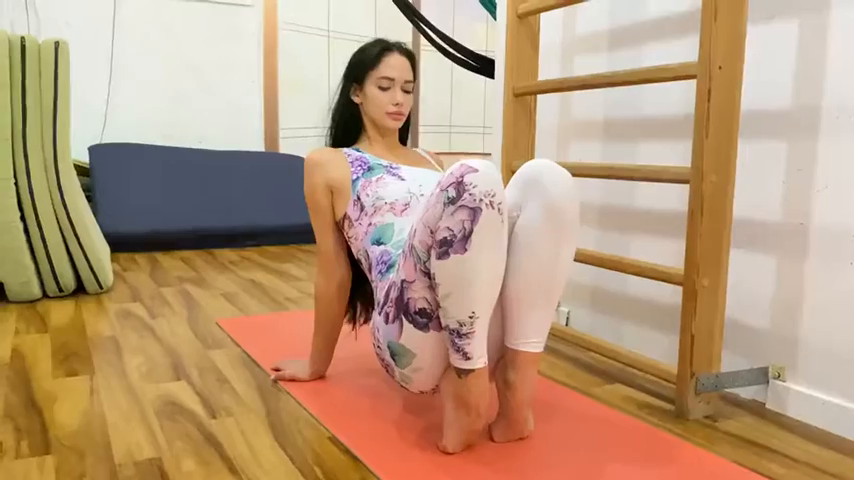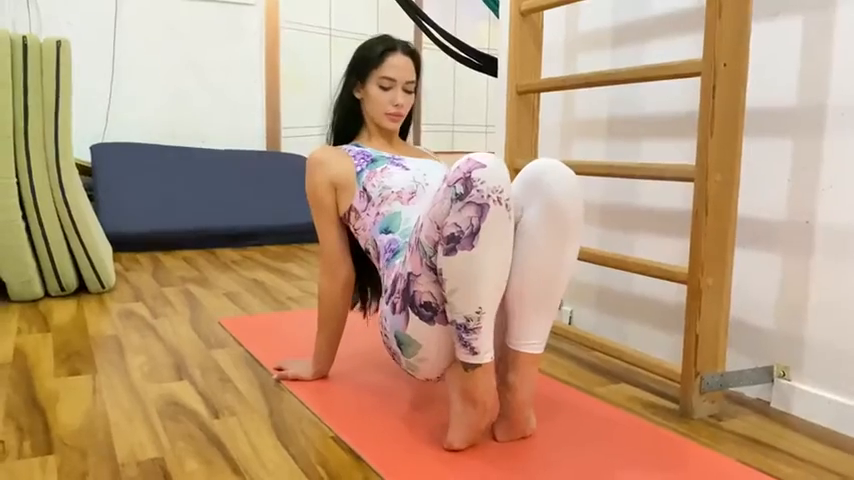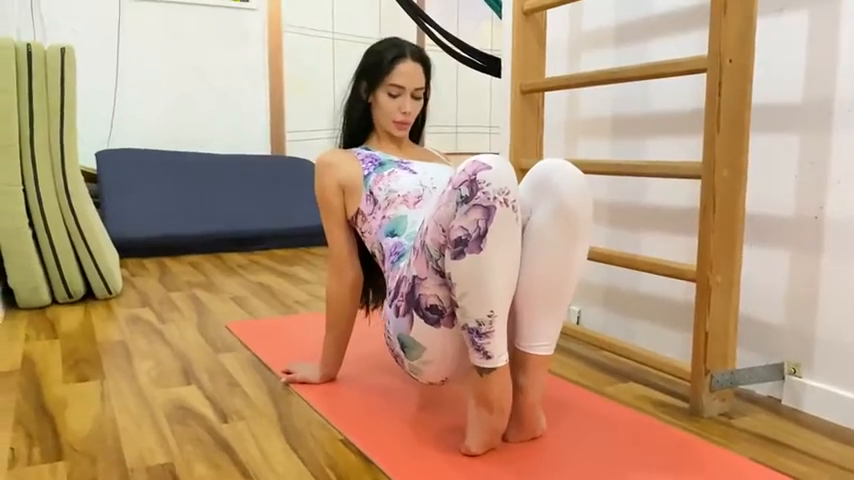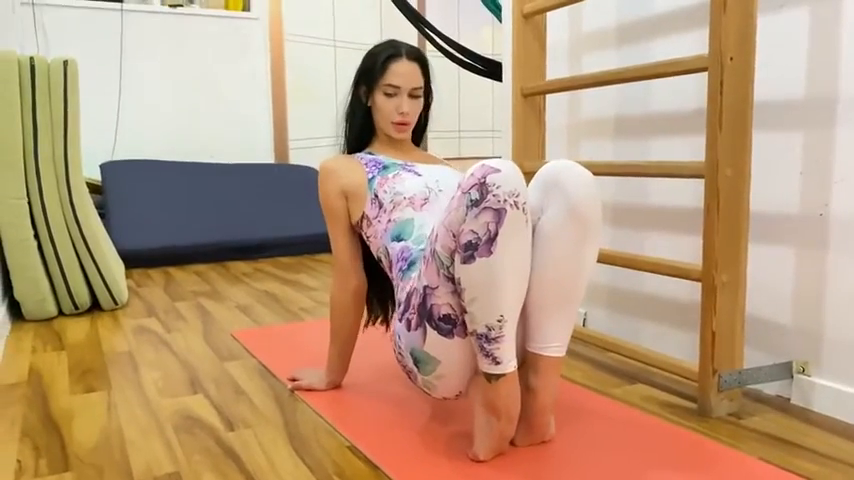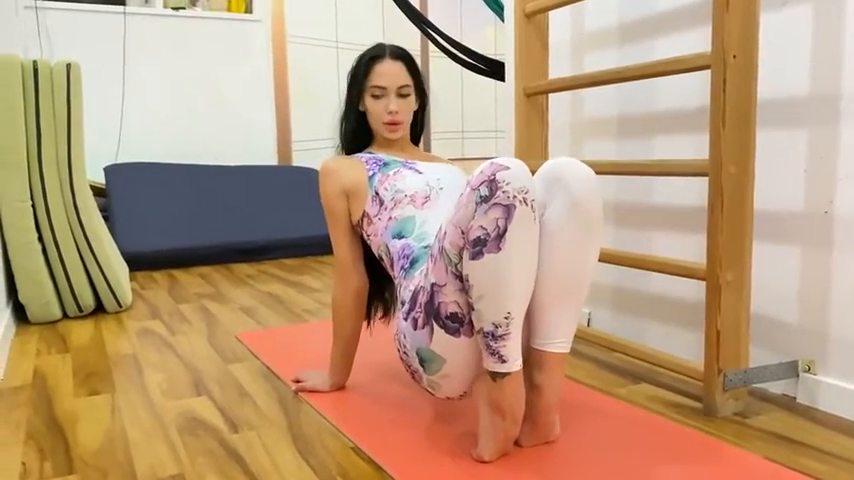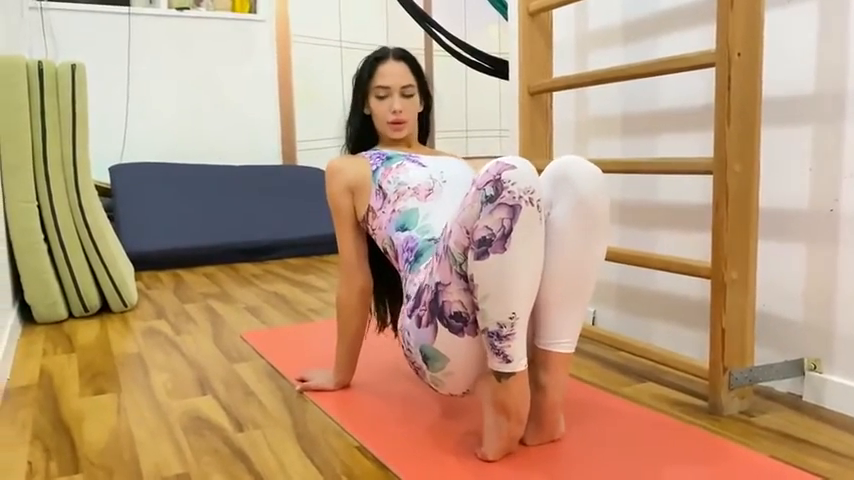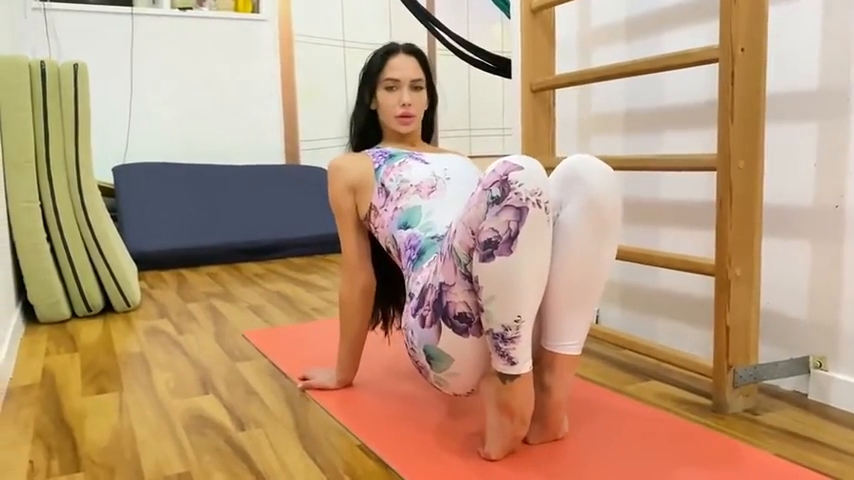
dt=0.5s
person 1, frame 1
left shoulder: (428, 161)
right shoulder: (327, 165)
right elbow: (334, 273)
left hip: (473, 321)
right hip: (416, 340)
left knee: (544, 177)
right knee: (473, 177)
left ankle: (516, 384)
right ankle: (465, 382)
person 1, frame 2
left shoulder: (427, 157)
right shoulder: (329, 164)
right elbow: (337, 270)
left hip: (479, 310)
right hip: (420, 328)
left knee: (549, 177)
right knee: (480, 172)
left ankle: (515, 384)
right ankle: (472, 375)
person 1, frame 3
left shoulder: (437, 160)
right shoulder: (338, 166)
right elbow: (345, 272)
left hip: (485, 303)
right hip: (425, 328)
left knee: (557, 177)
right knee: (486, 172)
left ankle: (525, 387)
right ankle: (488, 380)
person 1, frame 4
left shoulder: (442, 164)
right shoulder: (341, 172)
right elbow: (350, 279)
left hip: (497, 317)
right hip: (436, 338)
left knee: (565, 180)
right knee: (495, 179)
left ankle: (537, 391)
right ankle: (495, 390)
person 1, frame 5
left shoulder: (444, 165)
right shoulder: (342, 173)
right elbow: (351, 280)
left hip: (503, 316)
right hip: (439, 333)
left knee: (567, 175)
right knee: (503, 175)
left ankle: (541, 388)
right ankle: (500, 389)
person 1, frame 6
left shoulder: (454, 163)
right shoulder: (348, 171)
right elbow: (356, 278)
right wrist: (341, 374)
left hip: (509, 315)
right hip: (442, 324)
left knee: (574, 174)
right knee: (509, 175)
left ankle: (546, 387)
right ankle: (504, 391)
person 1, frame 7
left shoulder: (457, 160)
right shoulder: (351, 170)
right elbow: (359, 277)
left hip: (516, 314)
right hip: (447, 328)
left knee: (586, 174)
right knee: (517, 175)
left ankle: (550, 389)
right ankle: (508, 389)
